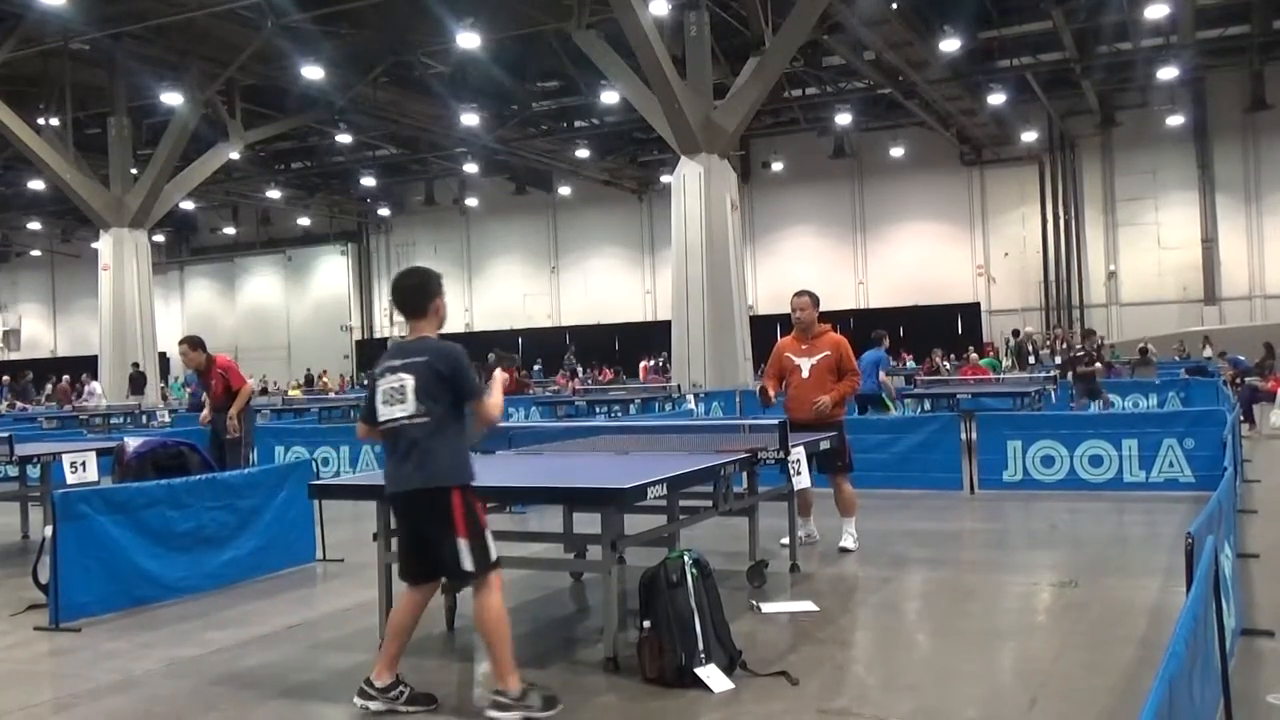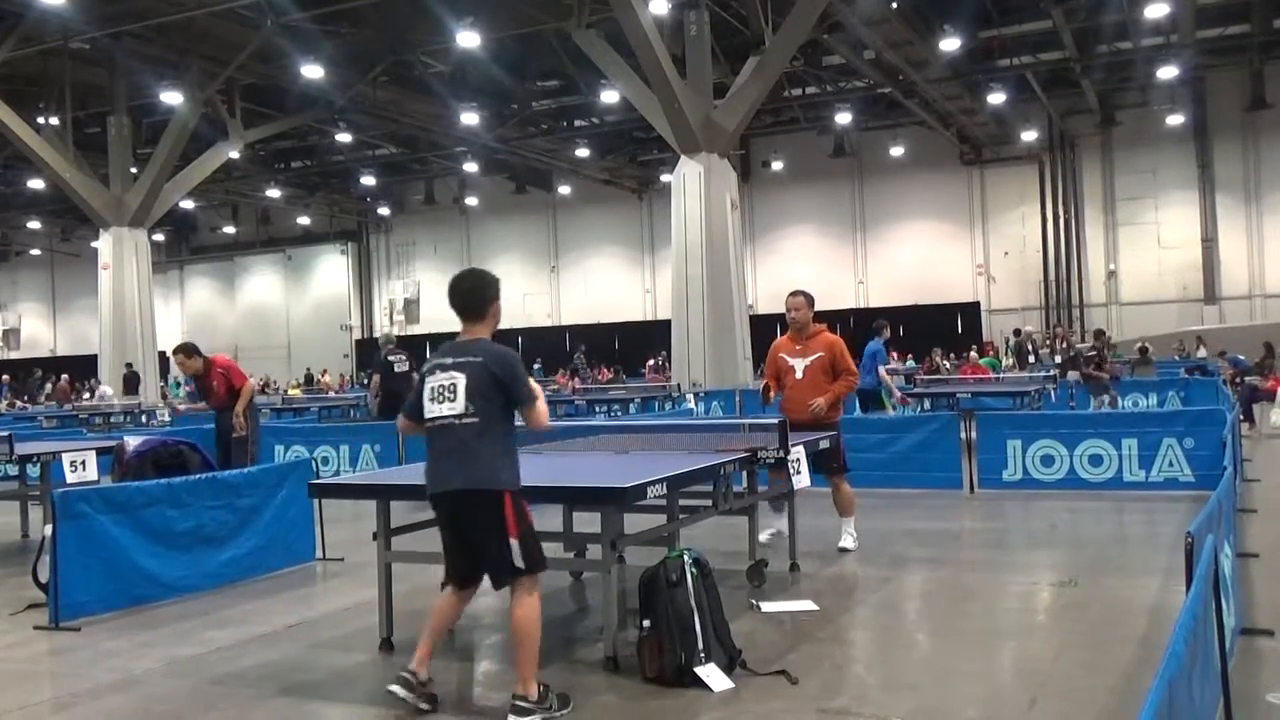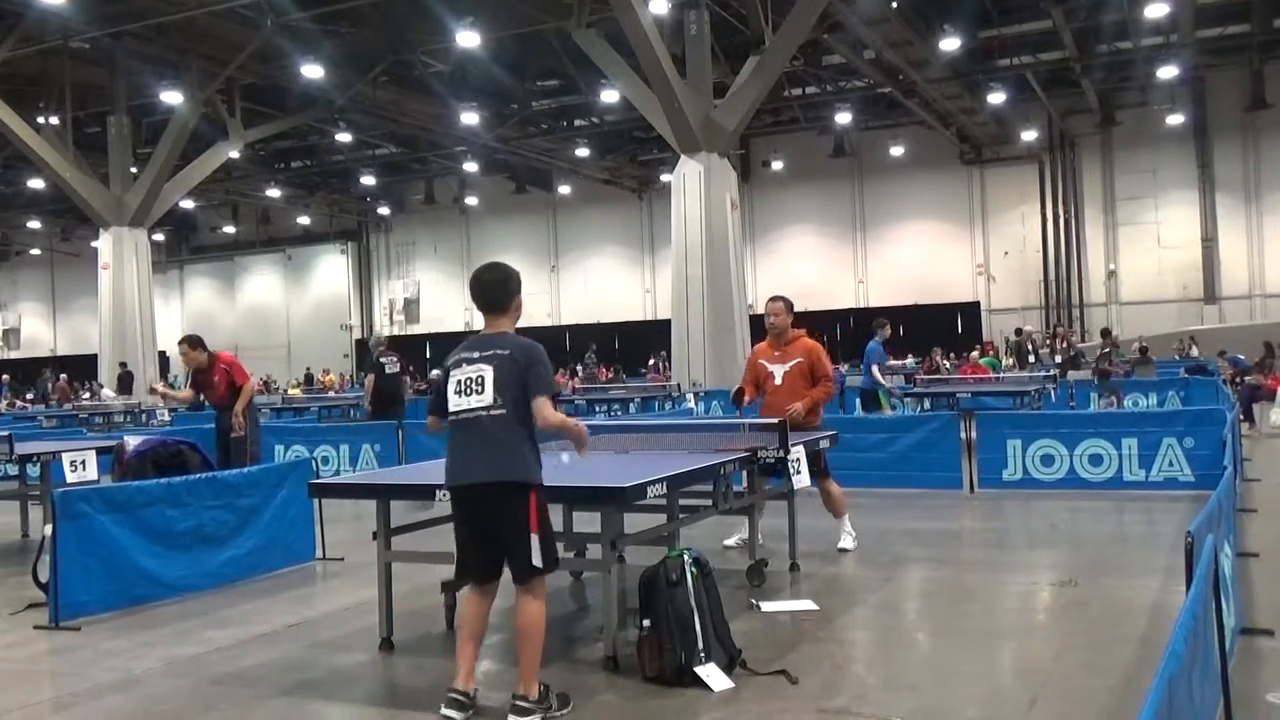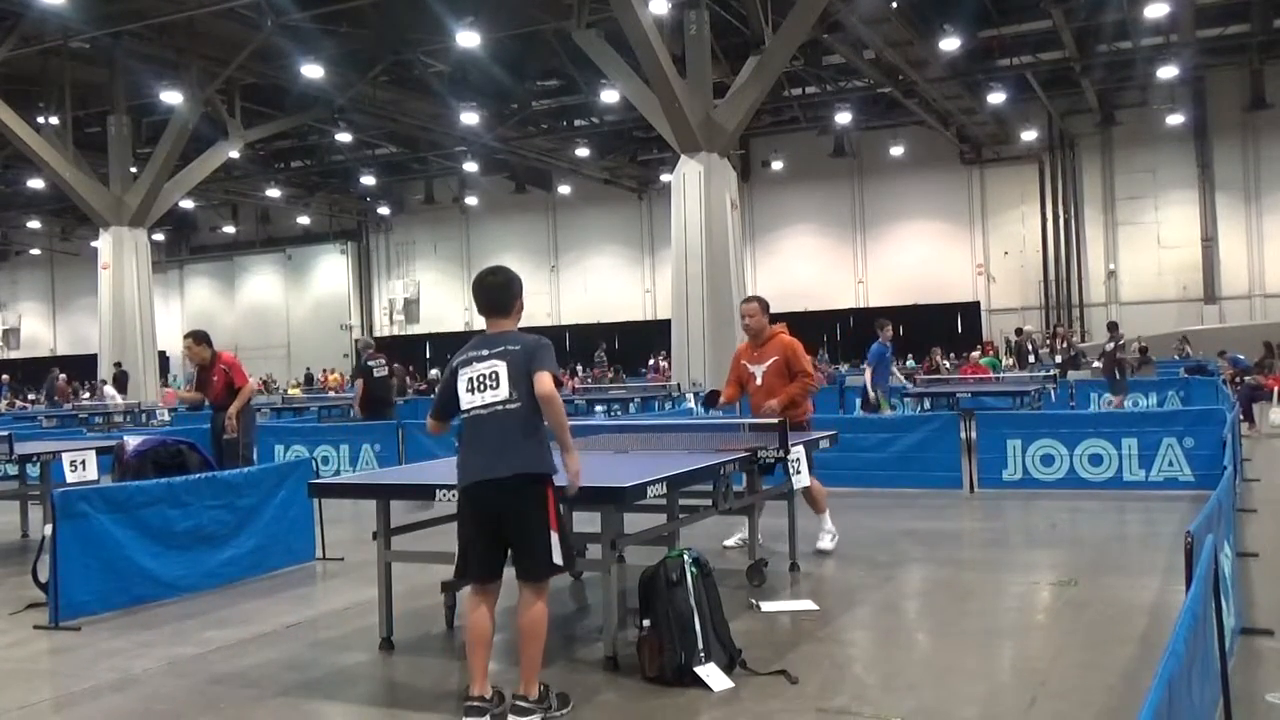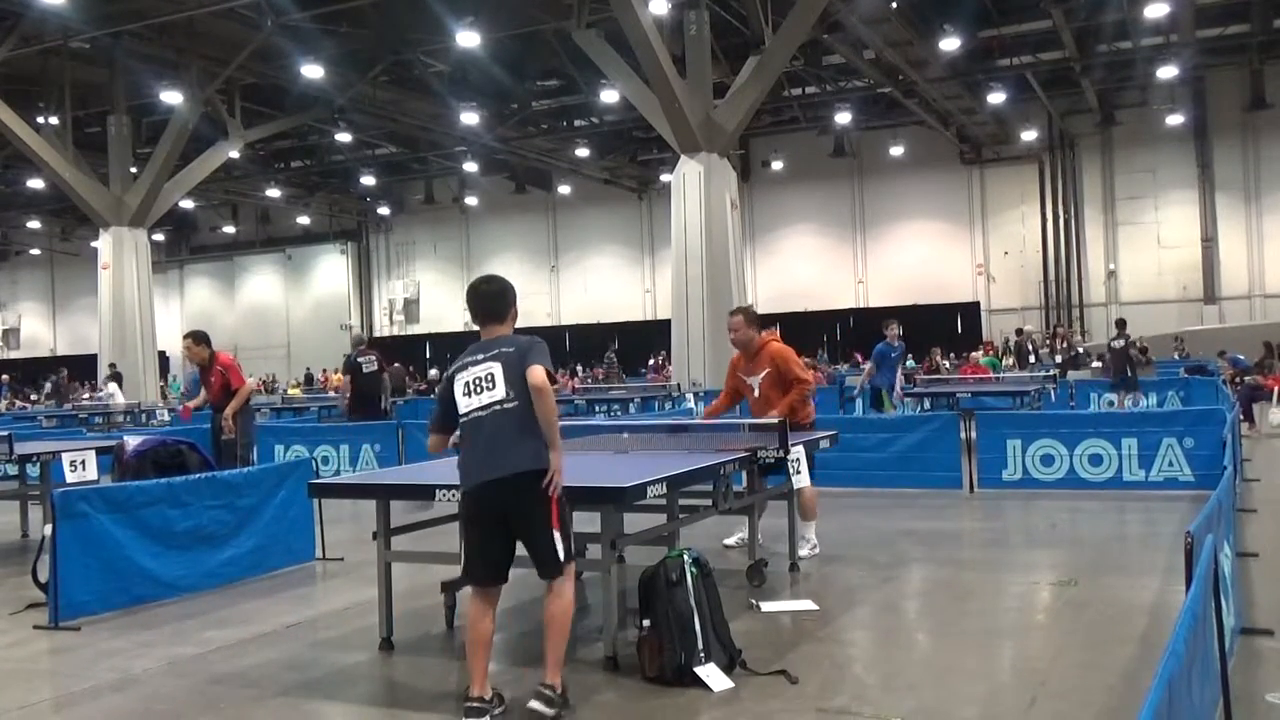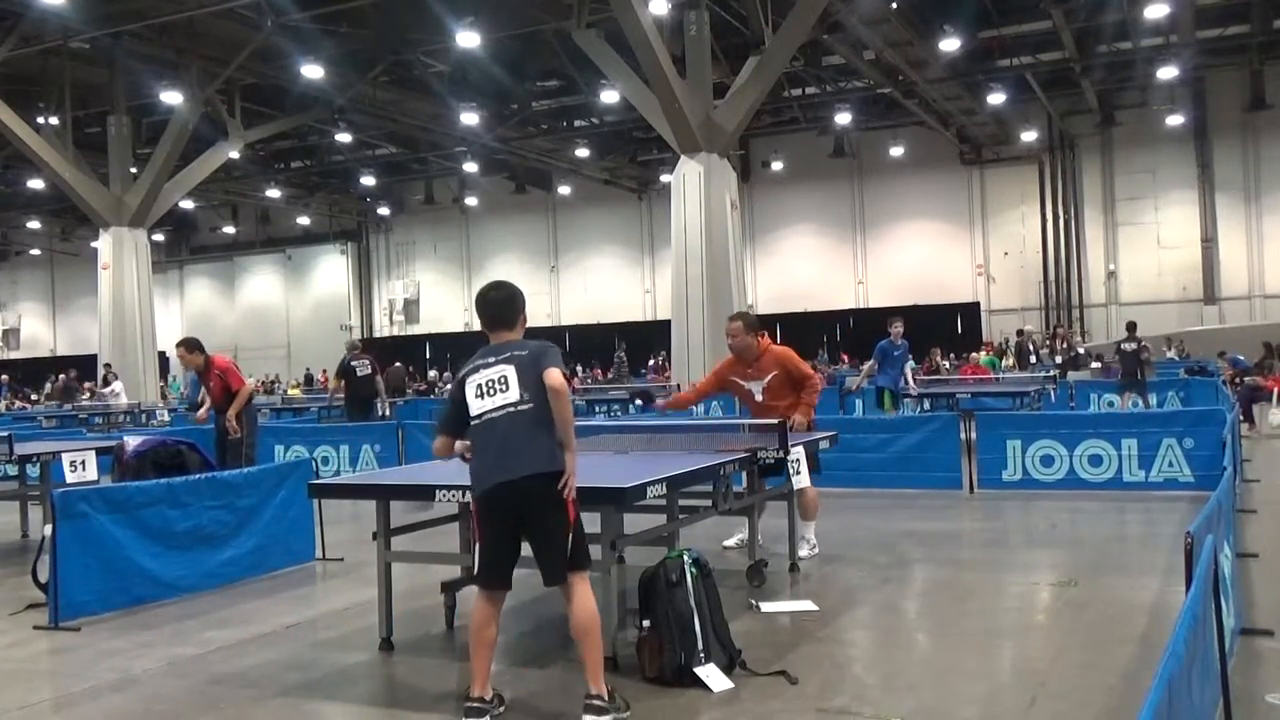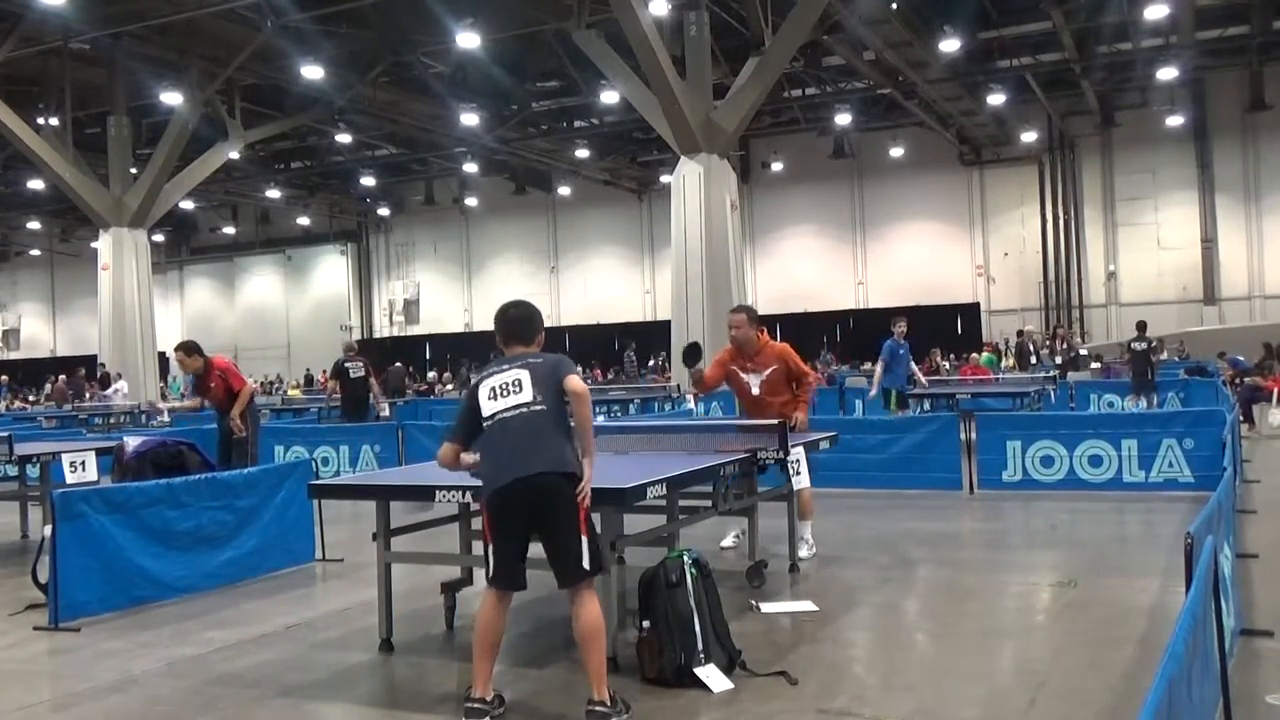
dt=0.2s
person 1, frame 1
left shoulder: (385, 364)
right shoulder: (447, 354)
left elbow: (366, 431)
right elbow: (488, 415)
right wrist: (497, 383)
left hip: (402, 488)
right hip: (444, 486)
left knee: (420, 584)
right knee: (487, 582)
left ankle: (380, 682)
person 1, frame 2
left shoulder: (434, 363)
right shoulder: (501, 358)
left elbow: (406, 424)
right elbow: (538, 422)
right wrist: (537, 394)
left hip: (444, 488)
right hip: (489, 487)
left knee: (461, 585)
right knee: (525, 584)
left ankle: (414, 671)
person 1, frame 3
left shoulder: (455, 358)
right shoulder: (527, 351)
left elbow: (434, 421)
right elbow: (544, 417)
right wrist: (575, 428)
left hip: (464, 483)
right hip: (514, 482)
left knee: (479, 586)
right knee: (532, 585)
person 1, frame 4
left shoulder: (461, 359)
right shoulder: (534, 346)
left elbow: (434, 425)
right elbow: (544, 391)
right wrist: (568, 449)
left hip: (474, 483)
right hip: (526, 478)
left knee: (482, 589)
right knee: (535, 586)
person 1, frame 5
left shoulder: (457, 368)
right shoulder: (528, 347)
left elbow: (436, 443)
right elbow: (539, 384)
right wrist: (555, 449)
left hip: (477, 486)
right hip: (529, 476)
left knee: (484, 592)
right knee: (561, 576)
person 1, frame 6
left shoulder: (468, 371)
right shoulder: (541, 351)
left elbow: (440, 446)
right elbow: (556, 386)
left wrist: (467, 448)
right wrist: (570, 451)
left hip: (490, 487)
right hip: (544, 477)
left knee: (490, 591)
right knee: (576, 581)
person 1, frame 7
left shoulder: (480, 382)
right shoulder: (555, 363)
left elbow: (446, 456)
right elbow: (578, 390)
left wrist: (472, 461)
right wrist: (587, 456)
left hip: (500, 488)
right hip: (555, 478)
left knee: (498, 590)
right knee: (583, 588)
person 2, frame 1
left shoulder: (836, 342)
right shoulder: (783, 346)
left elbow: (853, 377)
right elbow: (772, 377)
left wrist: (832, 397)
right wrist: (770, 391)
left hip: (828, 423)
right hip: (794, 423)
left knee: (839, 478)
left ankle: (849, 532)
right ankle: (807, 529)
person 2, frame 2
left shoulder: (831, 343)
right shoulder: (778, 346)
left elbow: (849, 377)
right elbow: (770, 378)
left wrist: (828, 399)
right wrist: (769, 391)
left hip: (824, 424)
right hip: (789, 423)
left knee: (836, 480)
right knee: (774, 473)
left ankle: (848, 531)
right ankle: (777, 525)
person 2, frame 3
left shoulder: (810, 348)
right shoulder: (758, 352)
left elbow: (827, 384)
right elbow: (749, 385)
left wrist: (804, 405)
right wrist: (746, 397)
left hip: (804, 428)
left knee: (822, 481)
left ankle: (846, 531)
right ankle: (748, 532)
person 2, frame 4
left shoulder: (787, 344)
right shoulder: (741, 353)
left elbow: (807, 378)
right elbow: (735, 386)
left wrist: (781, 401)
right wrist: (723, 398)
left hip: (793, 422)
left ankle: (827, 529)
right ankle: (749, 531)
person 2, frame 5
left shoulder: (778, 353)
right shoulder: (737, 363)
left elbow: (804, 383)
right elbow: (728, 397)
left wrist: (781, 411)
right wrist: (705, 417)
left hip: (796, 425)
left ankle: (808, 538)
right ankle: (749, 531)
person 2, frame 6
left shoulder: (781, 356)
right shoulder: (728, 367)
left elbow: (811, 381)
right elbow: (700, 391)
left wrist: (802, 411)
right wrist: (669, 403)
left hip: (795, 426)
left ankle: (808, 539)
right ankle: (749, 532)
person 2, frame 7
left shoulder: (780, 352)
right shoulder: (726, 358)
left elbow: (806, 379)
right elbow: (709, 384)
left wrist: (802, 408)
right wrist: (698, 376)
left hip: (786, 425)
left ankle: (806, 538)
right ankle: (739, 529)
